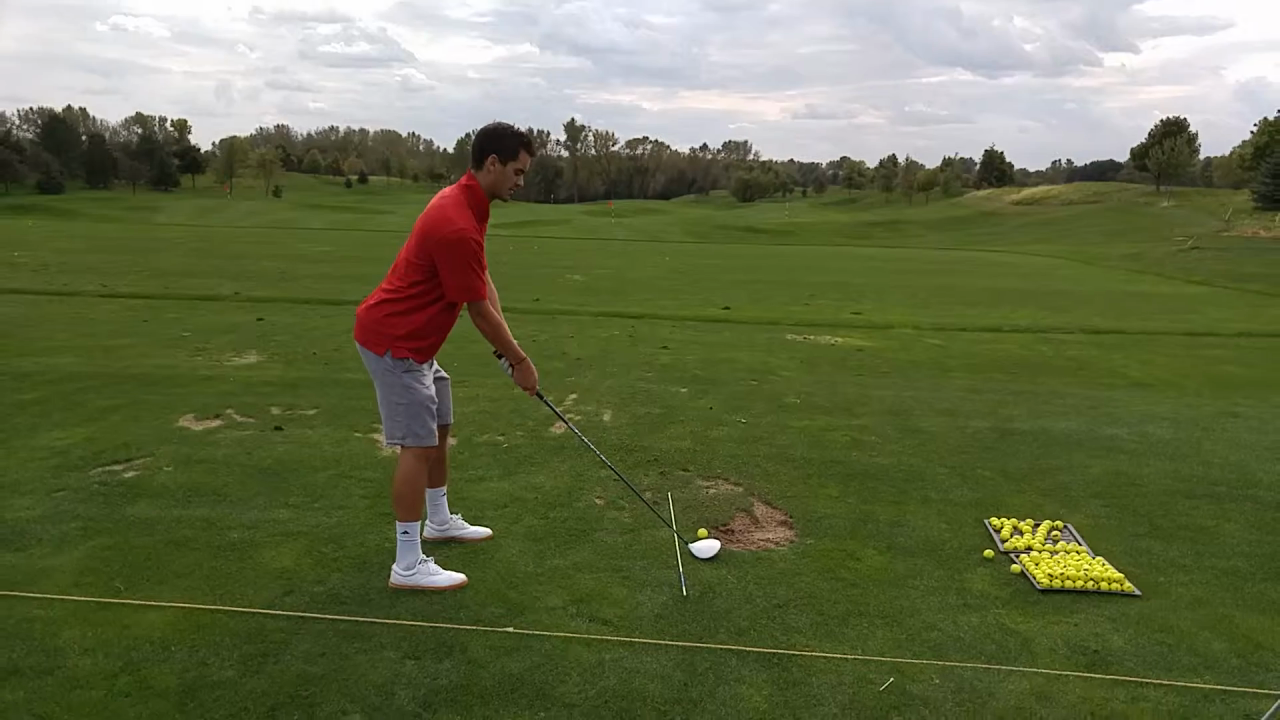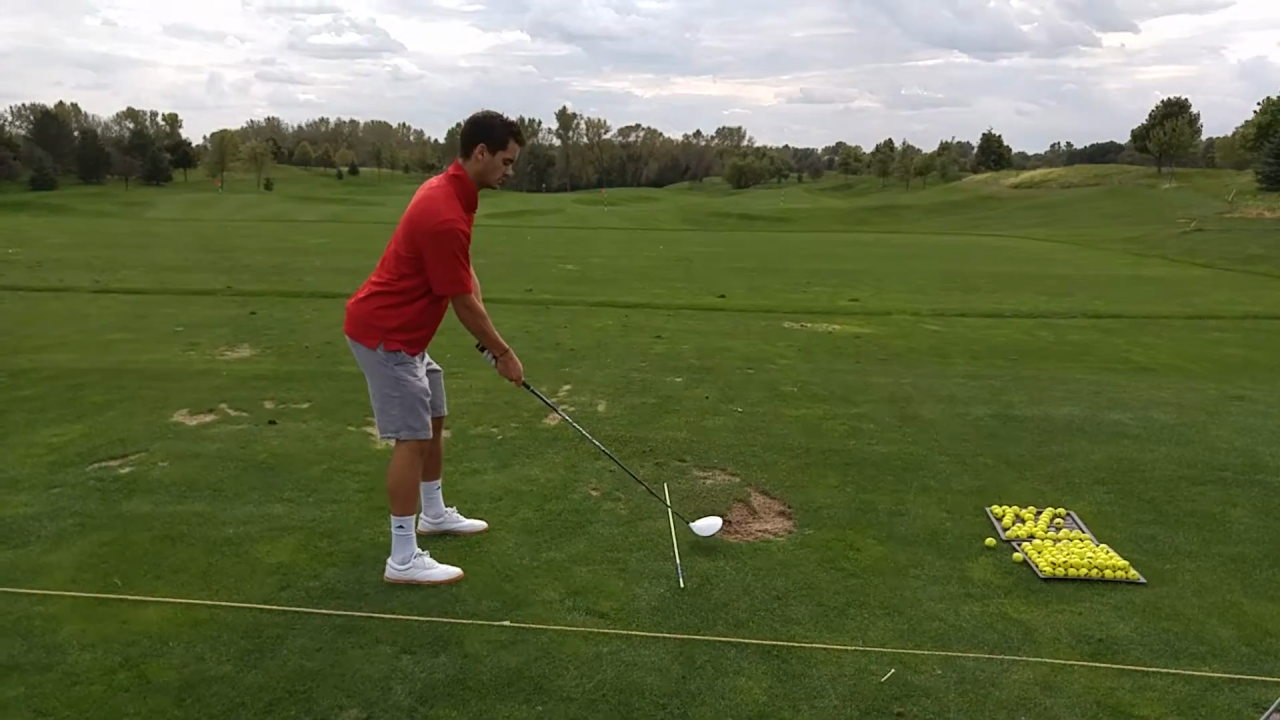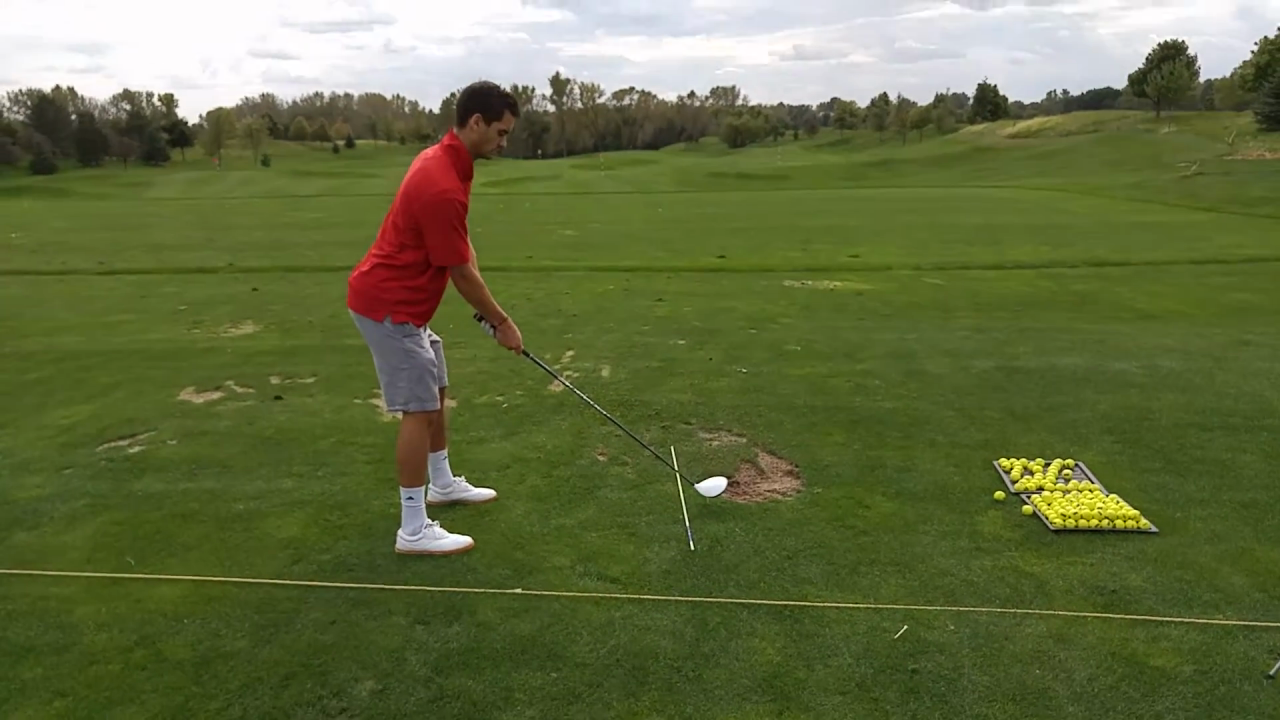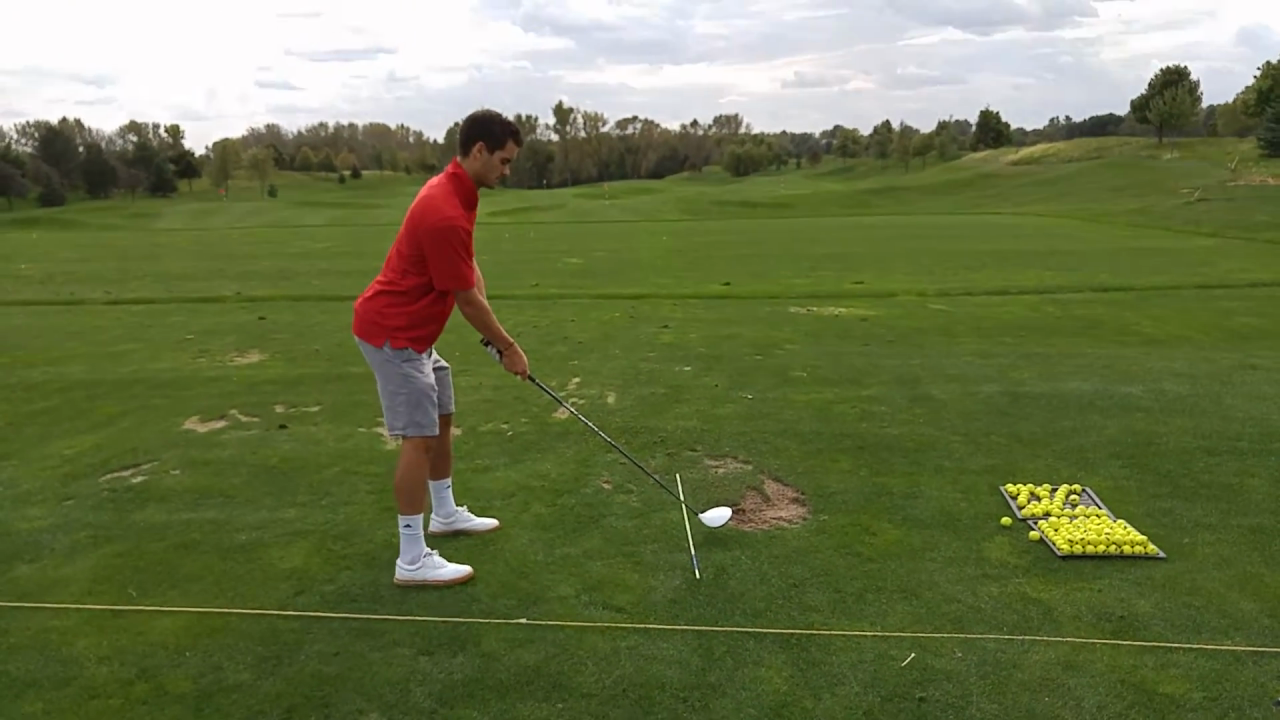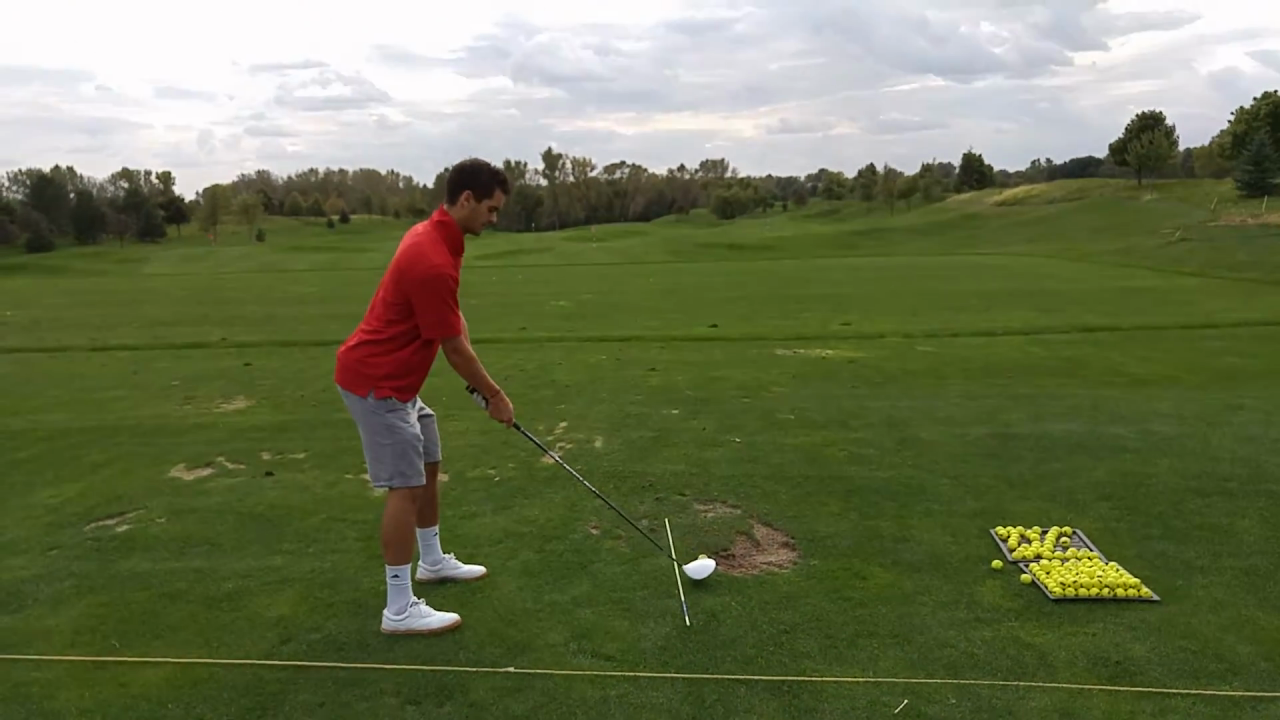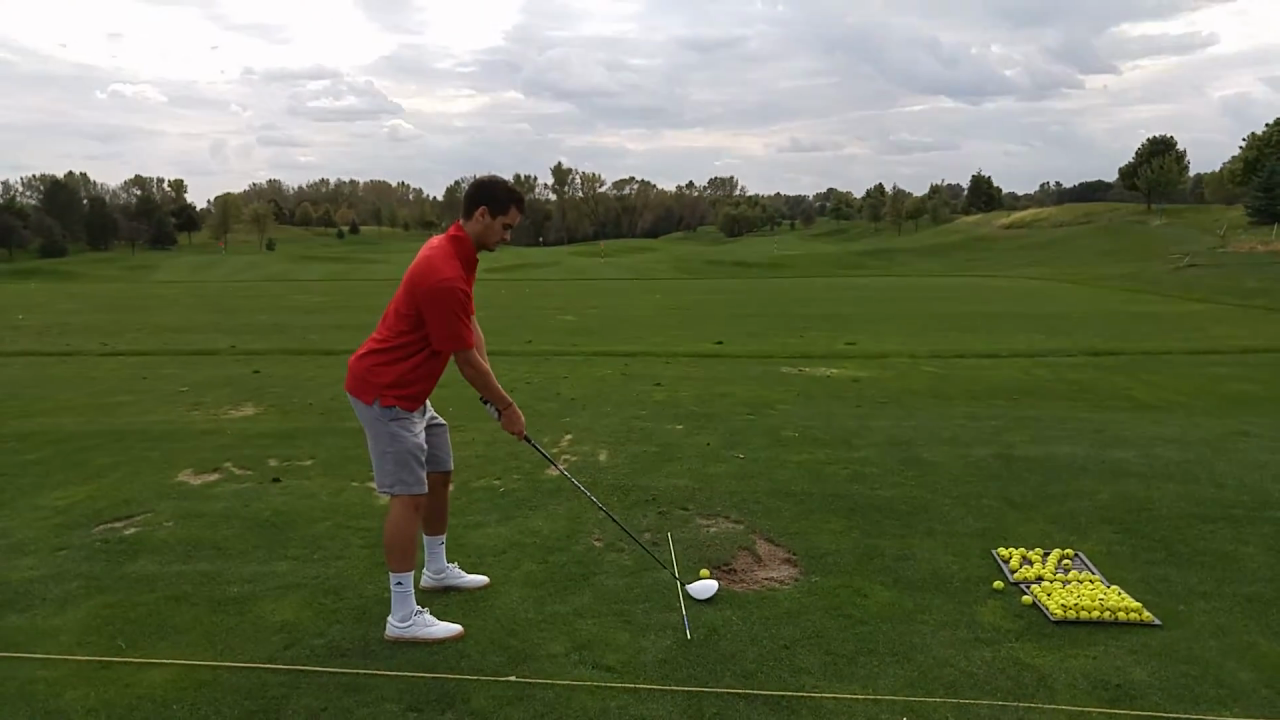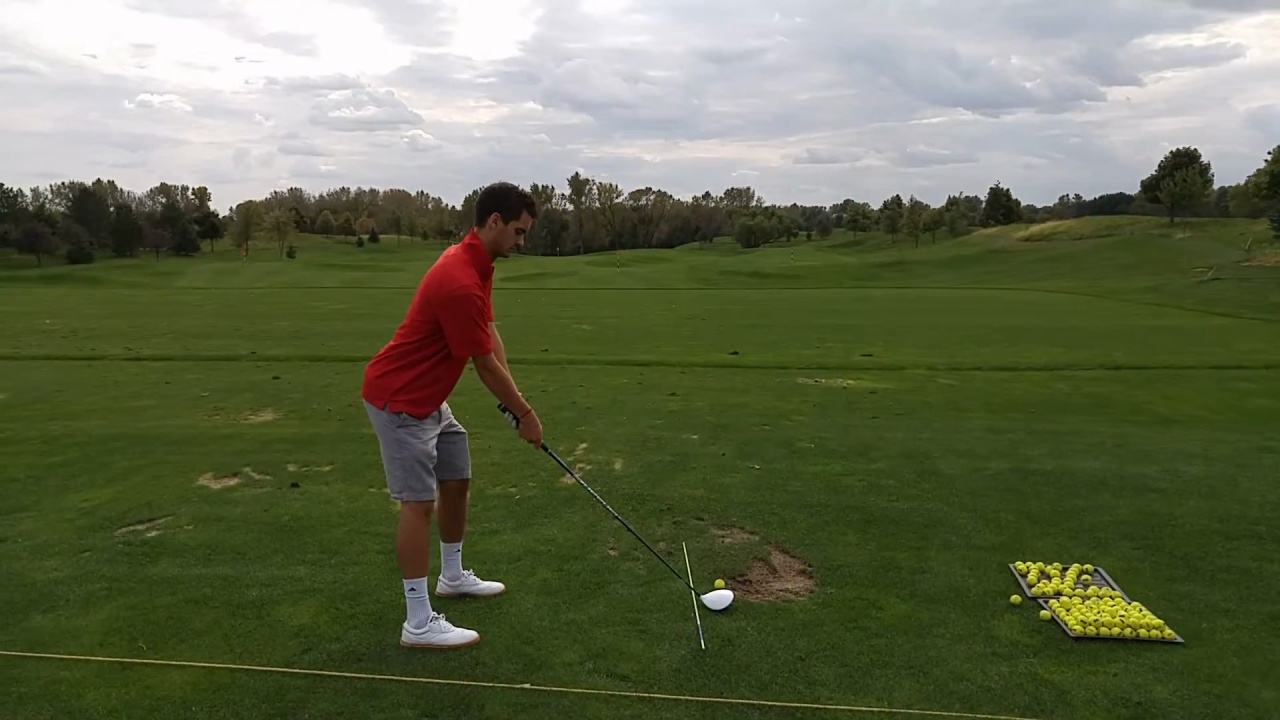
dt=0.5s
person 1, frame 1
left shoulder: (464, 201)
right shoulder: (457, 226)
left elbow: (483, 285)
right elbow: (478, 310)
left wrist: (505, 346)
right wrist: (519, 361)
left hip: (409, 337)
right hip: (392, 341)
left knee: (438, 429)
right knee: (417, 444)
left ankle: (439, 521)
right ankle: (408, 565)
person 1, frame 2
left shoulder: (449, 189)
right shoulder: (444, 216)
left elbow: (466, 274)
right elbow: (463, 302)
left wrist: (491, 339)
right wrist: (502, 353)
left hip: (400, 330)
right hip: (384, 334)
left knee: (432, 422)
right knee: (412, 438)
left ankle: (434, 513)
right ankle: (403, 559)
person 1, frame 3
left shoulder: (441, 158)
right shoulder: (443, 186)
left elbow: (461, 250)
right elbow: (460, 273)
left wrist: (487, 308)
right wrist: (502, 322)
left hip: (399, 300)
right hip: (389, 307)
left knee: (435, 393)
right knee: (418, 409)
left ankle: (442, 483)
right ankle: (414, 530)
person 1, frame 4
left shoulder: (452, 189)
right shoulder: (445, 214)
left elbow: (469, 270)
right elbow: (466, 297)
left wrist: (495, 333)
right wrist: (507, 346)
left hip: (409, 328)
right hip: (392, 332)
left knee: (440, 420)
right knee: (419, 436)
left ankle: (445, 513)
right ankle: (412, 558)
person 1, frame 5
left shoulder: (433, 234)
right shoulder: (432, 261)
left elbow: (454, 320)
right elbow: (453, 347)
left wrist: (480, 381)
right wrist: (494, 395)
left hip: (391, 376)
right hip: (375, 382)
left knee: (427, 468)
right knee: (405, 487)
left ankle: (432, 561)
right ankle: (399, 609)
person 1, frame 6
left shoulder: (453, 249)
right shoulder: (444, 275)
left elbow: (470, 328)
right elbow: (466, 359)
left wrist: (493, 390)
right wrist: (506, 407)
left hip: (405, 387)
right hip: (384, 391)
left knee: (438, 475)
right knee: (408, 495)
left ankle: (437, 569)
right ankle: (403, 616)
person 1, frame 7
left shoulder: (475, 262)
right shoulder: (459, 282)
left elbow: (489, 334)
right elbow: (485, 364)
left wrist: (513, 396)
right wrist: (524, 413)
left hip: (427, 396)
right hip: (398, 399)
left knee: (456, 482)
right knee: (418, 502)
left ankle: (453, 576)
right ankle: (418, 623)
